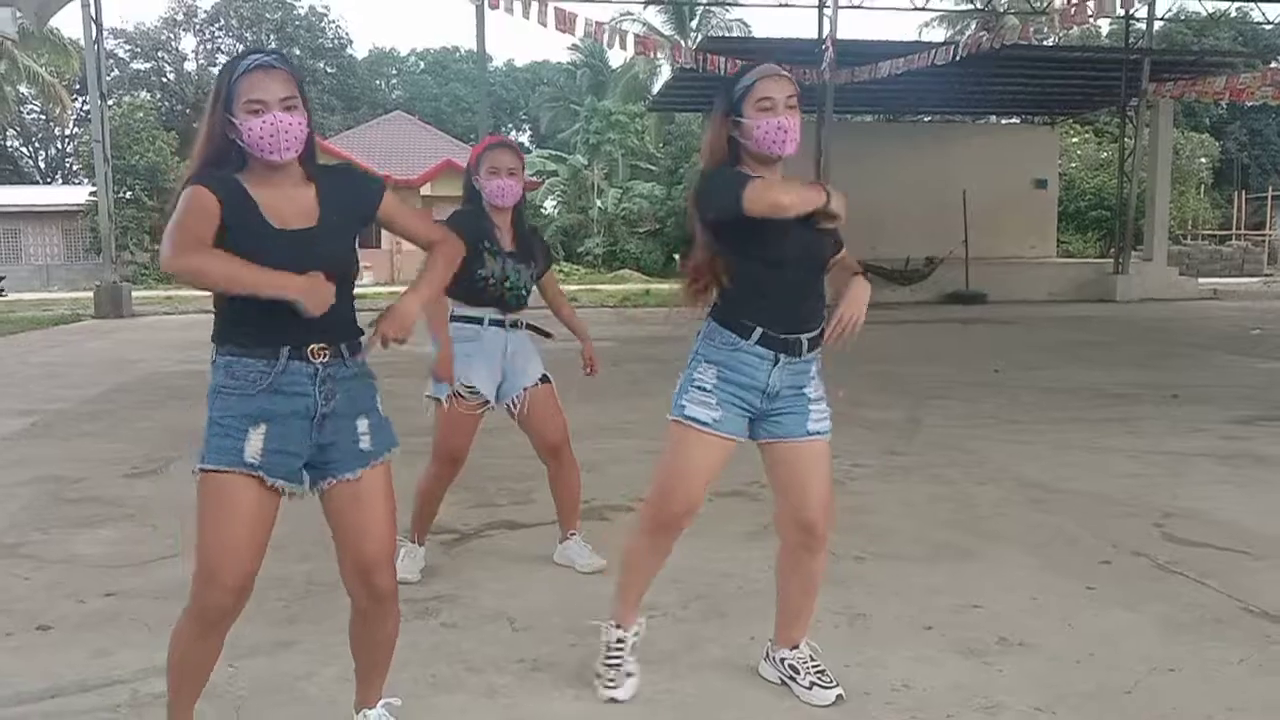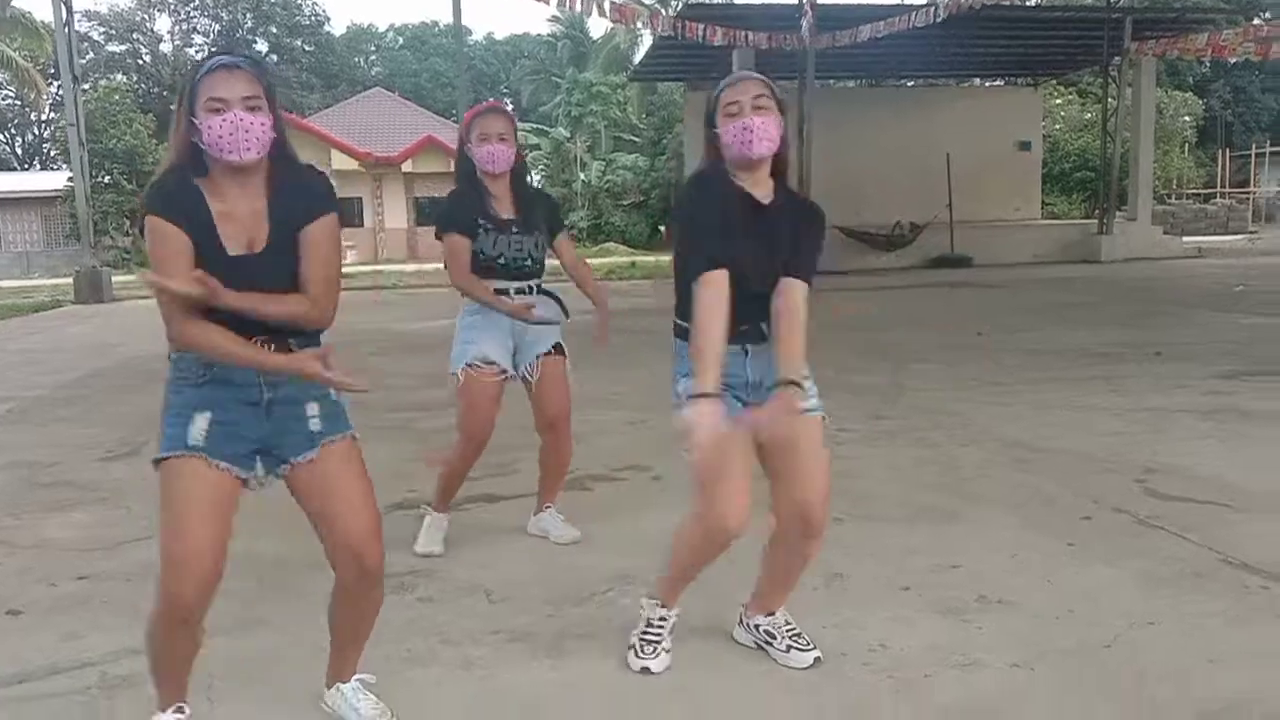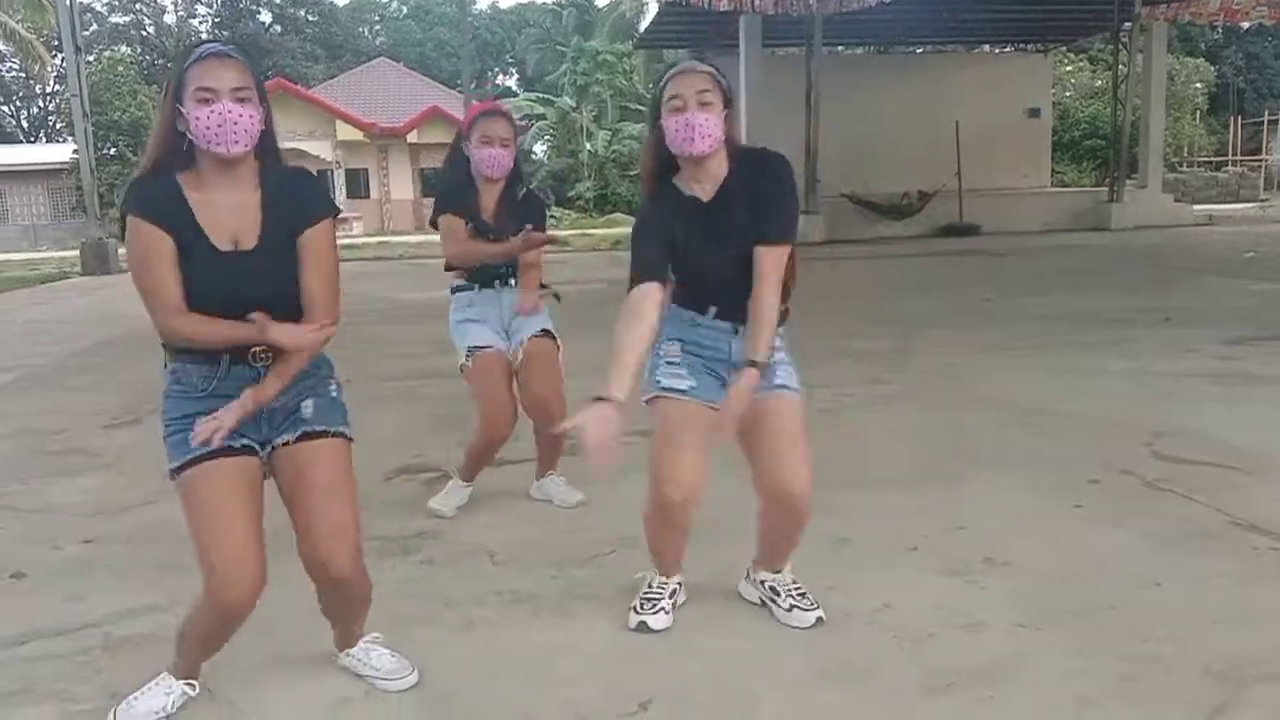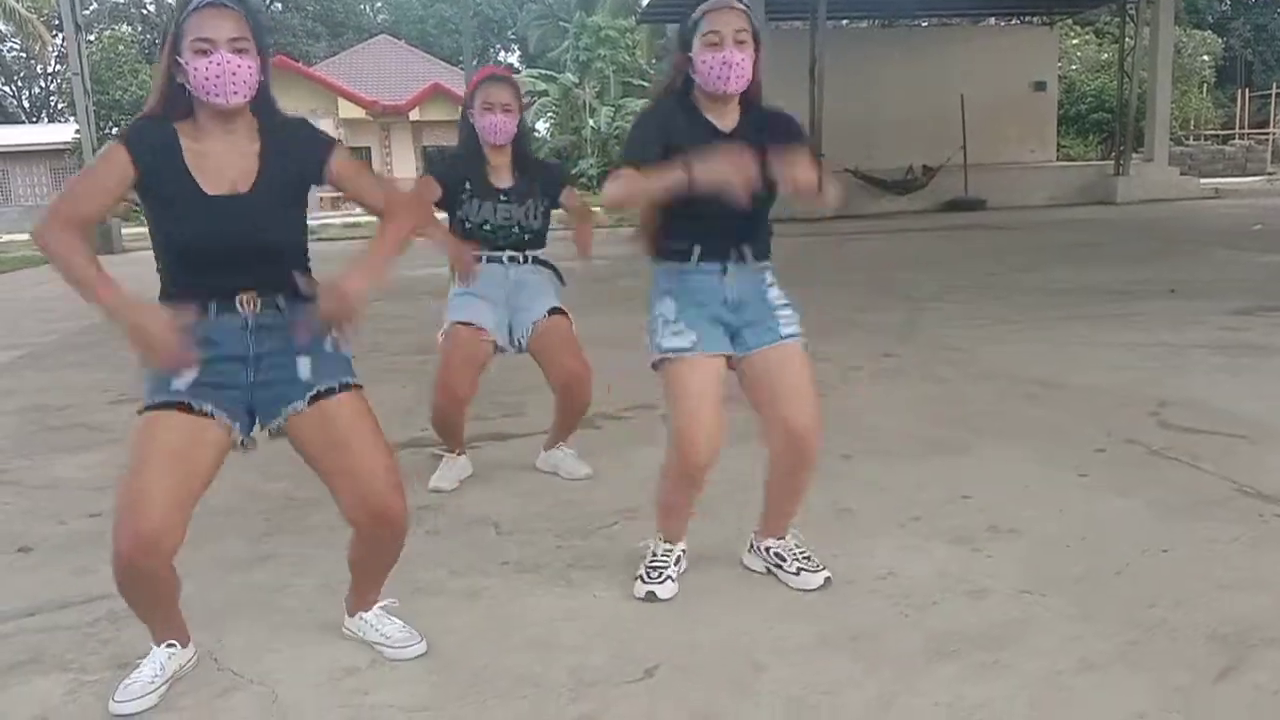
dt=0.5s
person 1, frame 1
left shoulder: (346, 187)
right shoulder: (216, 189)
left elbow: (447, 243)
right elbow: (180, 256)
left wrist: (415, 299)
right wrist: (297, 286)
left hip: (346, 390)
right hip: (254, 392)
left knee: (375, 578)
right knee: (220, 592)
person 1, frame 2
left shoulder: (309, 190)
right shoulder: (173, 201)
left elbow: (319, 309)
right elbow: (184, 327)
left wrist: (218, 295)
right wrist: (287, 361)
left hip: (301, 392)
right hip: (209, 393)
left knee: (363, 559)
right knee: (185, 588)
person 1, frame 3
left shoulder: (300, 190)
right shoulder: (153, 197)
left elbow: (319, 318)
right elbow: (172, 321)
left wrist: (255, 398)
right wrist: (263, 333)
left hip: (296, 387)
right hip: (202, 390)
left knee: (337, 566)
right knee: (237, 585)
left ankle: (353, 642)
person 1, frame 4
left shoulder: (296, 144)
right shoulder: (149, 146)
left elbow: (403, 207)
right elbow: (58, 228)
left wrist: (362, 276)
right wrist: (129, 311)
left hip: (297, 339)
right hip: (195, 352)
left knee: (384, 509)
right knee: (141, 546)
left ankle: (364, 608)
right ankle: (171, 643)
person 2, frame 1
left shoulder: (805, 205)
right shoulder: (721, 184)
left elbow: (841, 261)
right elbow: (770, 196)
left wrist: (859, 281)
right wrist: (829, 199)
left hip: (797, 372)
right hip: (729, 361)
left knee: (809, 524)
right knee: (669, 507)
left ankle: (787, 651)
right ankle: (622, 626)
person 2, frame 2
left shoulder: (804, 214)
right shoulder: (704, 193)
left elbow: (792, 302)
right elbow: (708, 294)
left wrist: (789, 392)
right wrist: (706, 399)
left hip: (777, 365)
right hip: (708, 368)
left knee: (808, 514)
right knee: (723, 517)
left ankle: (763, 617)
right ankle: (661, 607)
person 2, frame 3
left shoulder: (767, 171)
right shoulder: (657, 214)
left elbow: (769, 275)
right elbow: (647, 303)
left wrist: (752, 370)
right wrist: (608, 403)
left hip: (760, 349)
right hip: (687, 343)
left knee: (791, 489)
right knee: (676, 492)
left ankle: (771, 575)
right ankle: (666, 579)
person 2, frame 4
left shoulder: (775, 127)
right shoulder: (664, 120)
left elbow: (825, 193)
right elbow: (615, 194)
left wrist: (808, 178)
right wrist: (691, 172)
left hip: (755, 286)
right hip: (684, 289)
left knee: (802, 433)
right knee: (693, 449)
left ankle: (771, 540)
right ankle: (668, 544)
person 3, frame 1
left shoulder: (531, 238)
right shoulder: (465, 225)
left elbow: (552, 294)
left wrist: (584, 338)
left hip: (520, 344)
right hip: (473, 339)
left knee: (557, 446)
right knee: (447, 457)
left ankle: (570, 541)
right ankle: (414, 544)
person 3, frame 2
left shoulder: (538, 203)
right shoulder: (459, 204)
left elbow: (570, 258)
right elbow: (459, 275)
left wrist: (601, 303)
right wrist: (507, 306)
left hip: (540, 315)
right hip: (485, 317)
left knee: (556, 420)
right knee: (474, 432)
left ankle: (545, 513)
right ankle: (437, 515)
person 3, frame 3
left shoulder: (528, 203)
right shoulder: (451, 195)
left elbow: (529, 265)
right elbow: (457, 253)
left wrist: (535, 291)
right wrist: (511, 248)
left hip: (522, 306)
right hip: (474, 308)
left knee: (546, 404)
right knee: (499, 420)
left ankle: (547, 476)
right ankle: (461, 481)
person 3, frame 4
left shoulder: (542, 173)
right shoulder: (456, 169)
left elbow: (579, 210)
right elbow: (414, 203)
left wrist: (584, 220)
left hip: (531, 285)
right hip: (477, 288)
left knee: (575, 381)
right knee: (451, 394)
left ankle: (555, 448)
right ankle: (455, 456)
